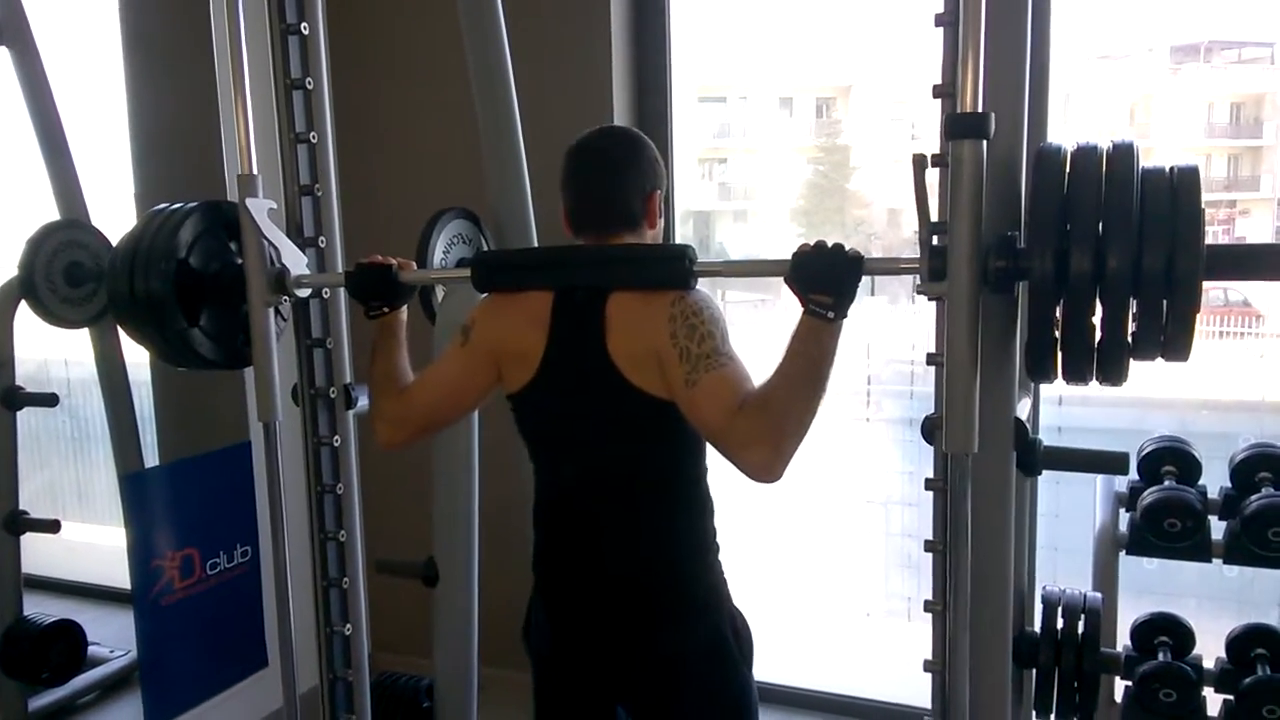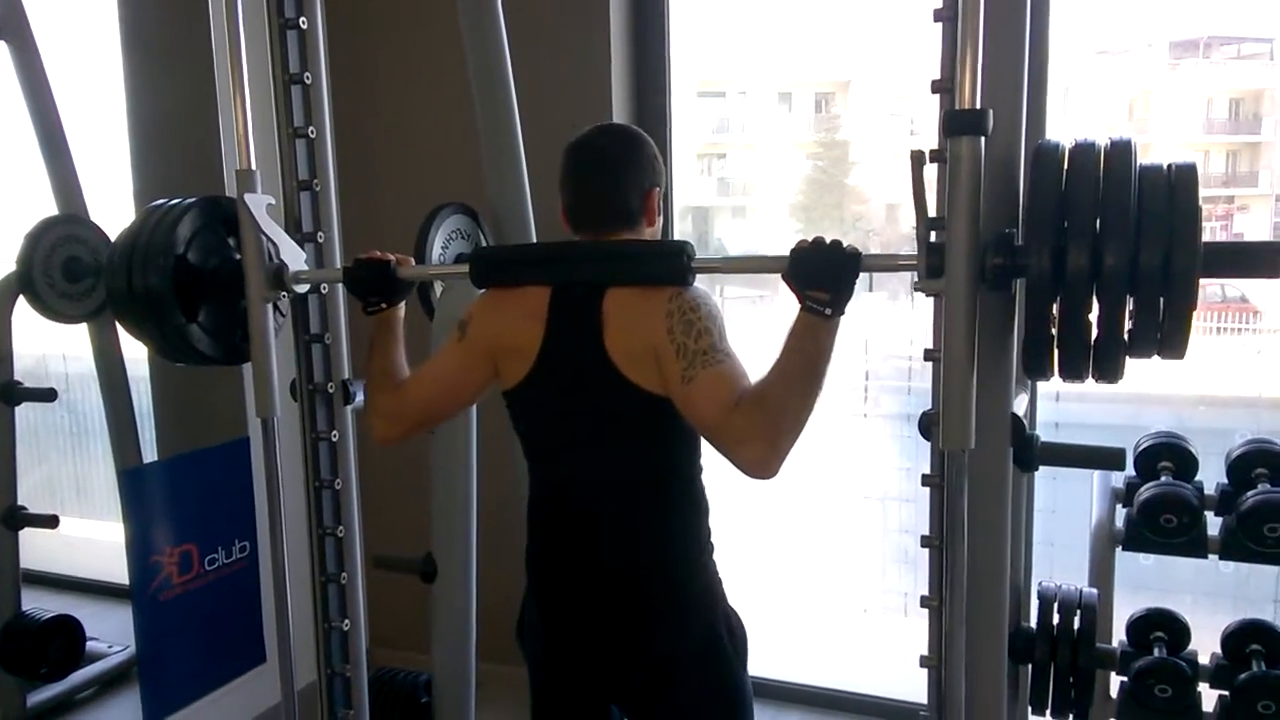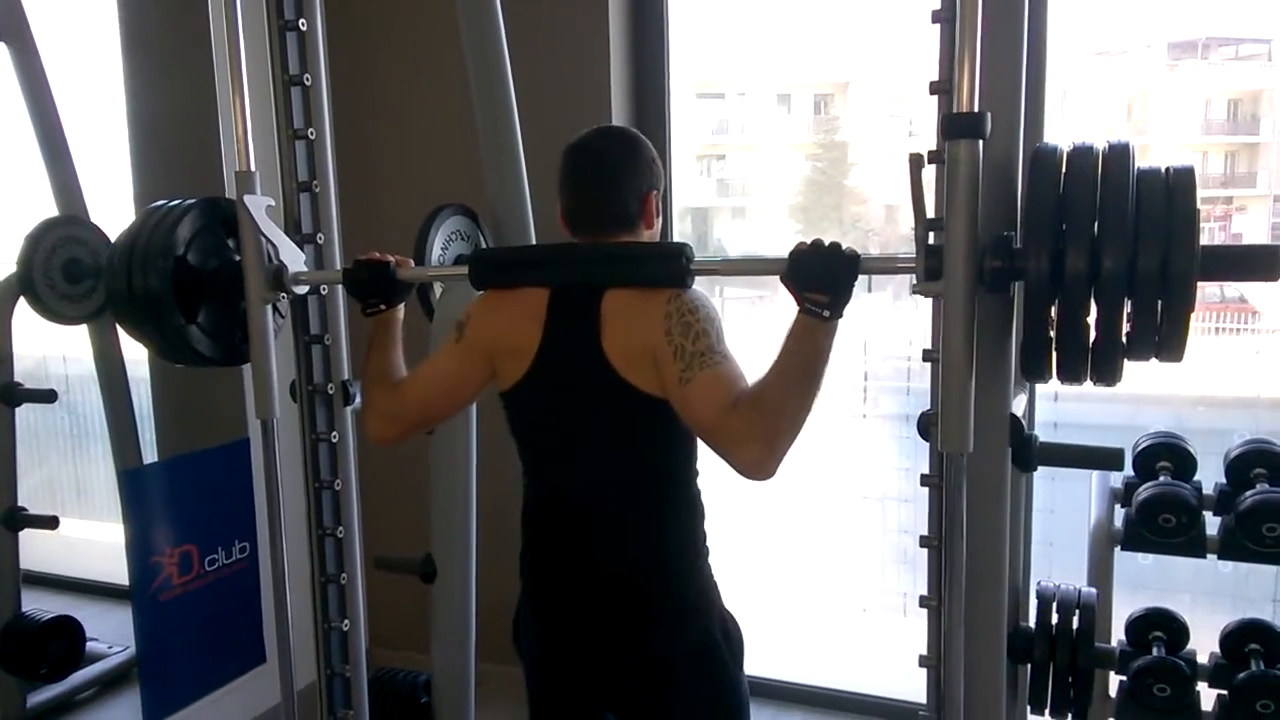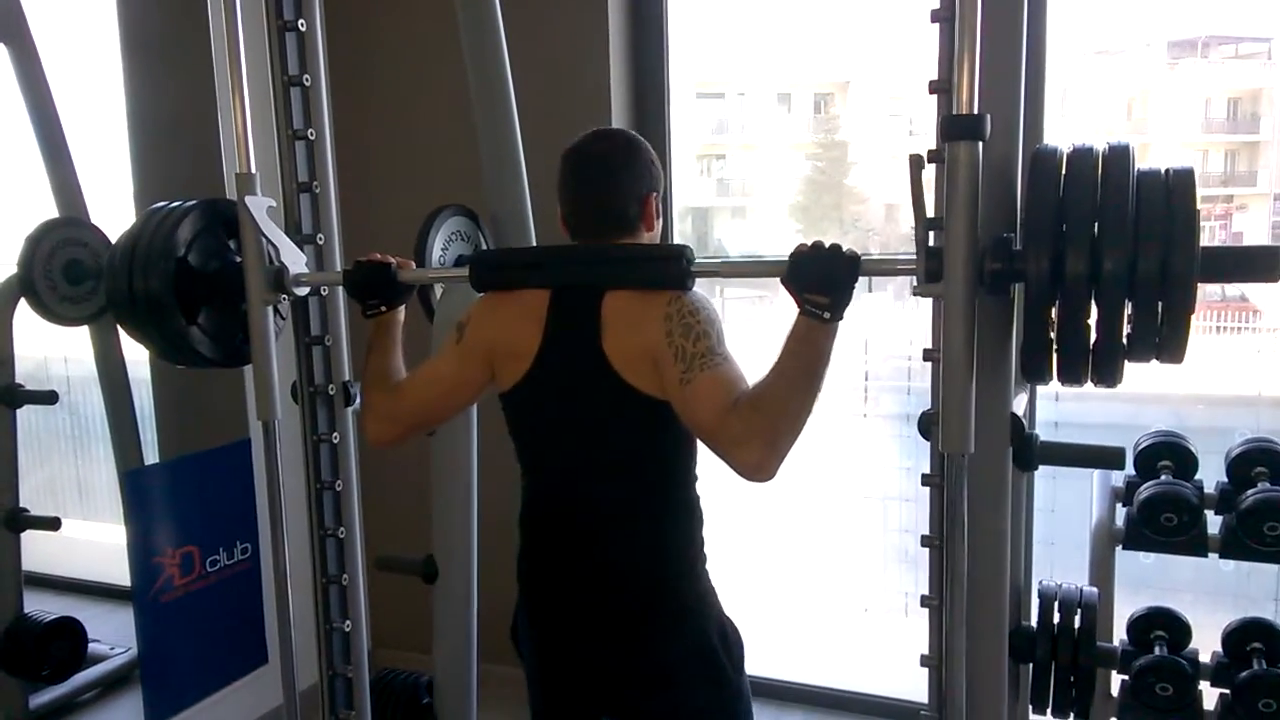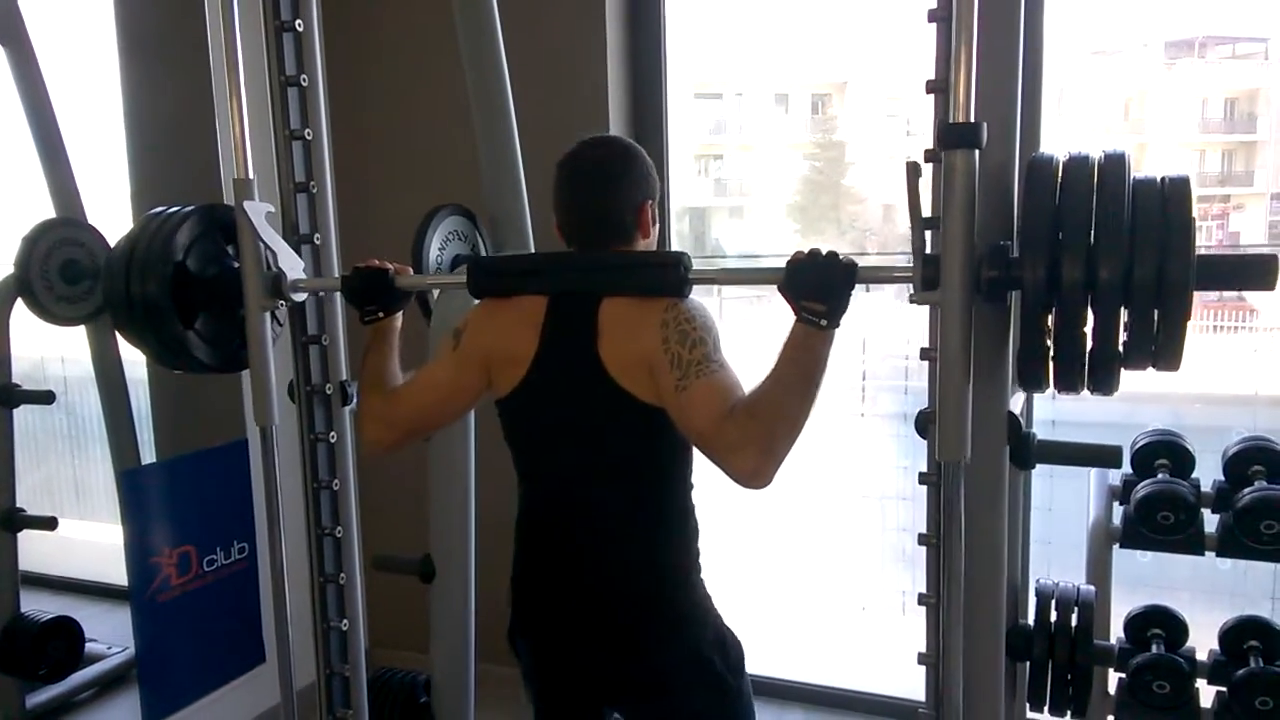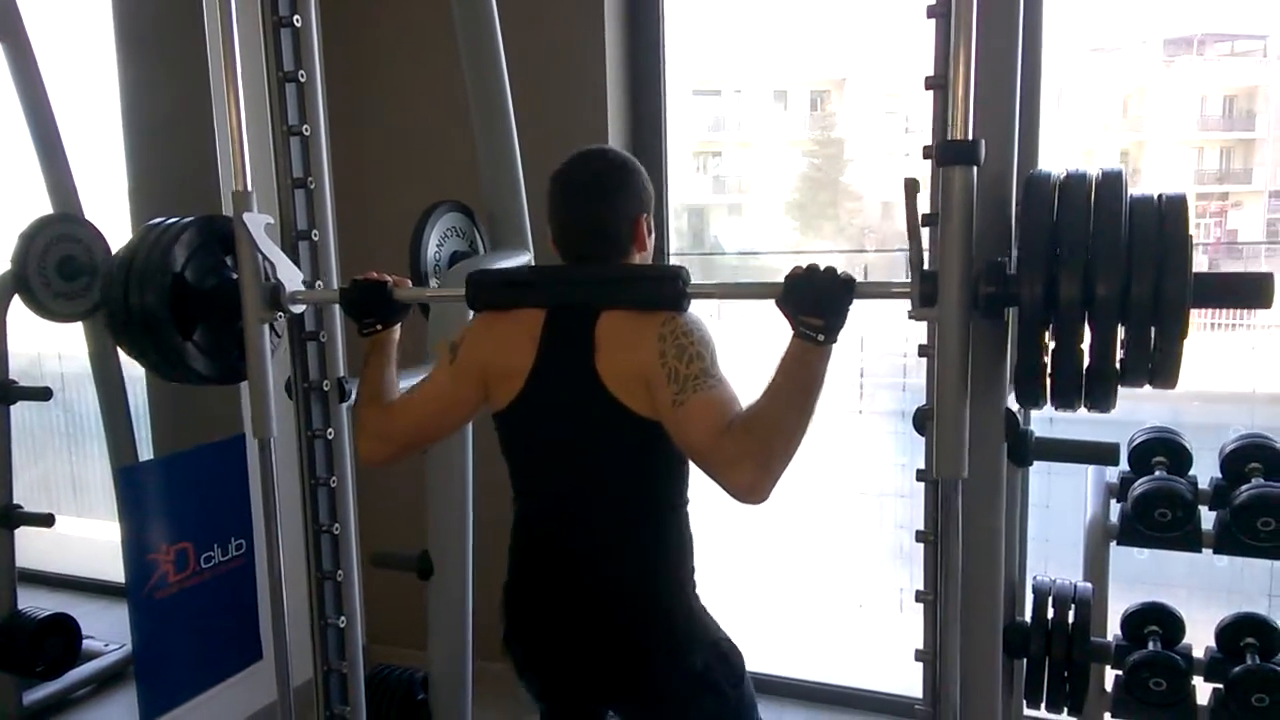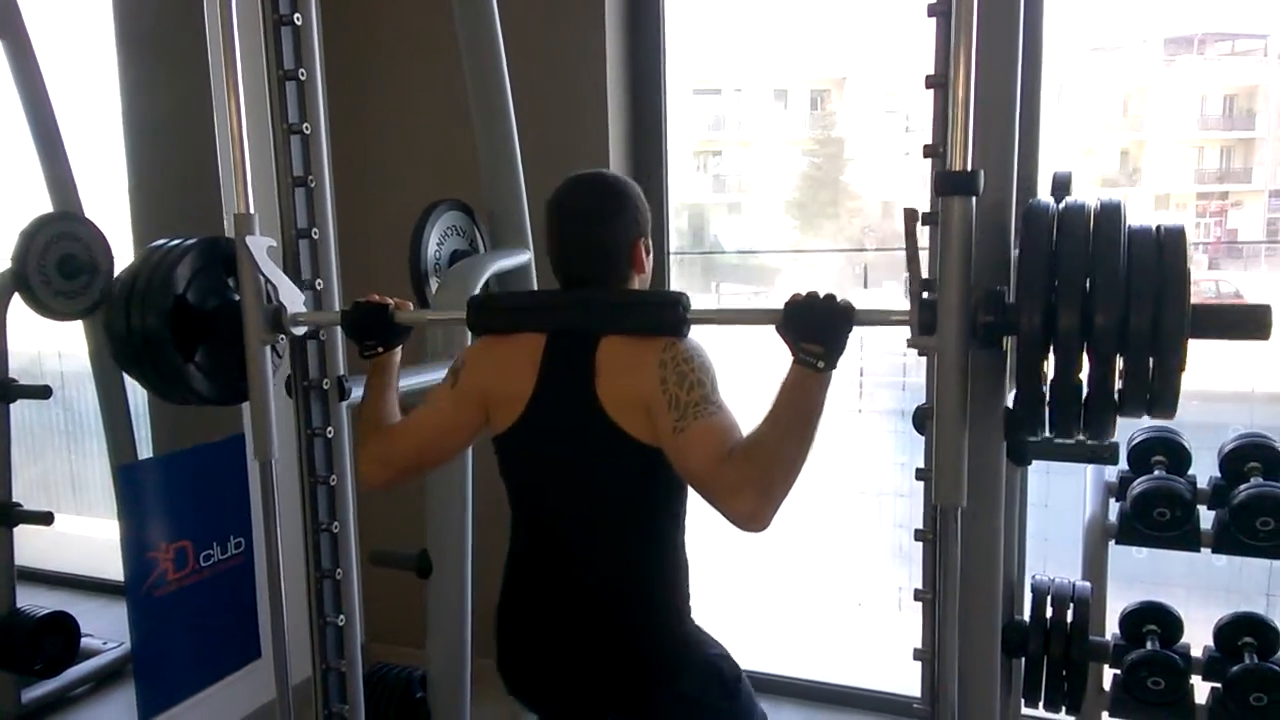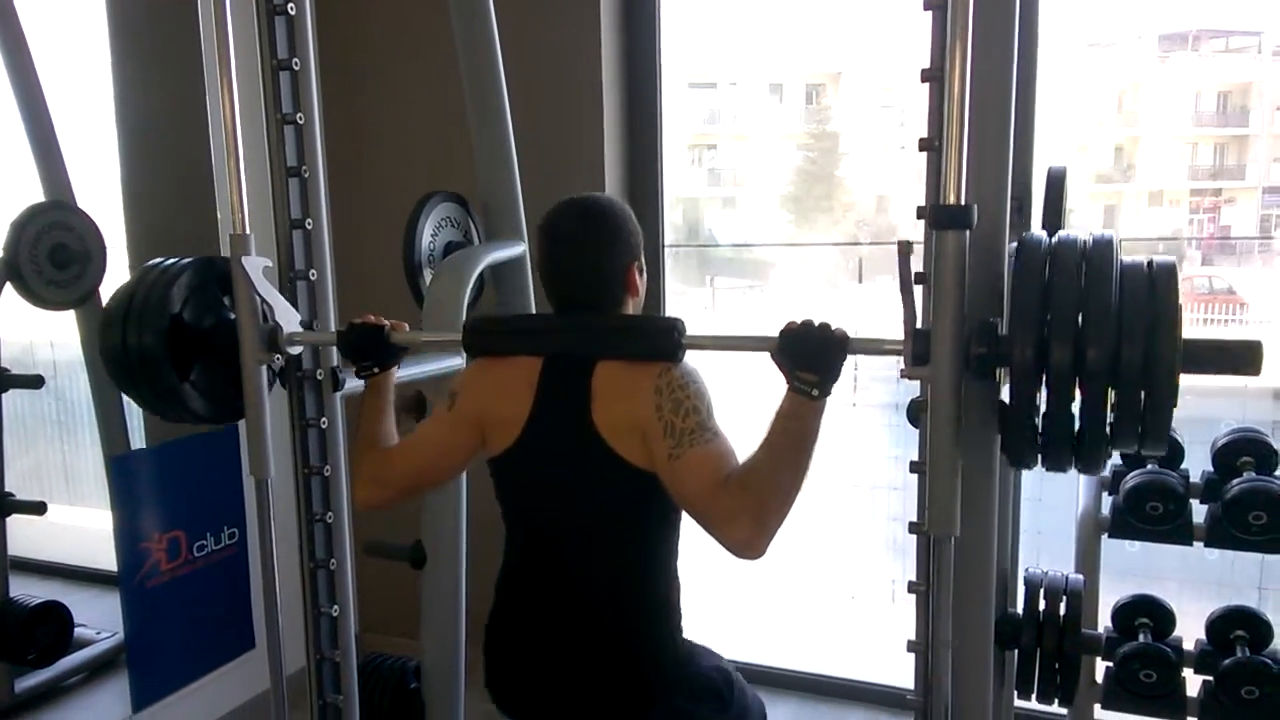
dt=0.1s
person 1, frame 1
left shoulder: (509, 313)
right shoulder: (669, 310)
left elbow: (395, 421)
right elbow: (761, 450)
left wrist: (389, 315)
right wrist: (822, 314)
left hip: (564, 606)
right hip: (675, 611)
person 1, frame 2
left shoulder: (506, 309)
right shoulder: (667, 307)
left elbow: (389, 417)
right elbow: (756, 446)
left wrist: (386, 310)
right wrist: (819, 310)
left hip: (558, 603)
right hip: (669, 608)
person 1, frame 3
left shoulder: (504, 309)
right shoulder: (665, 308)
left elbow: (386, 418)
right elbow: (753, 447)
left wrist: (386, 310)
right wrist: (817, 313)
left hip: (552, 605)
right hip: (663, 610)
person 1, frame 4
left shoulder: (504, 311)
right shoulder: (666, 309)
left elbow: (385, 419)
right elbow: (754, 448)
left wrist: (386, 311)
right wrist: (817, 314)
left hip: (550, 606)
right hip: (660, 613)
person 1, frame 5
left shoulder: (501, 318)
right shoulder: (662, 318)
left elbow: (380, 426)
right elbow: (749, 456)
left wrist: (383, 319)
right wrist: (814, 322)
left hip: (543, 615)
right hip: (654, 619)
person 1, frame 6
left shoulder: (497, 332)
right shoulder: (658, 332)
left elbow: (377, 438)
right elbow: (747, 470)
left wrist: (381, 330)
right wrist: (811, 336)
left hip: (538, 624)
right hip: (650, 632)
person 1, frame 7
left shoulder: (498, 355)
right shoulder: (659, 358)
left elbow: (378, 463)
right elbow: (747, 497)
left wrist: (382, 353)
right wrist: (811, 364)
left hip: (530, 651)
right hip: (642, 656)
person 1, frame 8
left shoulder: (494, 378)
right shoulder: (653, 383)
left elbow: (374, 484)
right elbow: (743, 524)
left wrist: (379, 372)
right wrist: (806, 389)
left hip: (518, 668)
